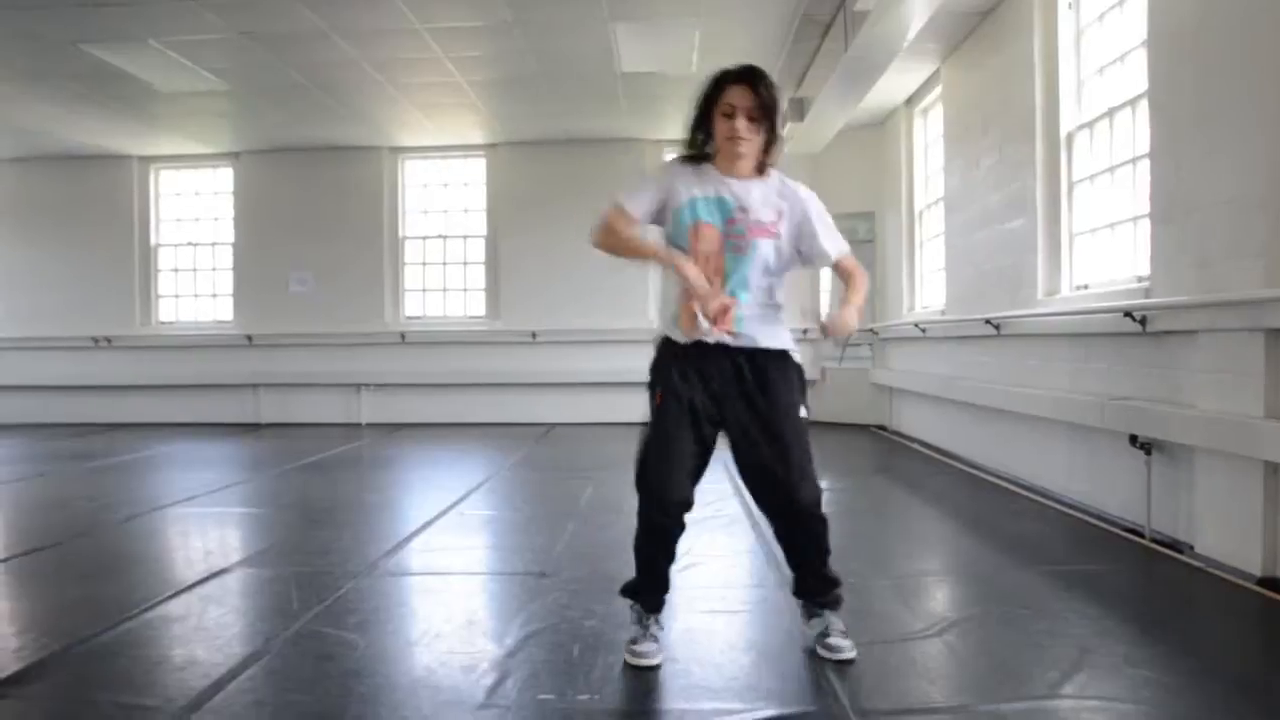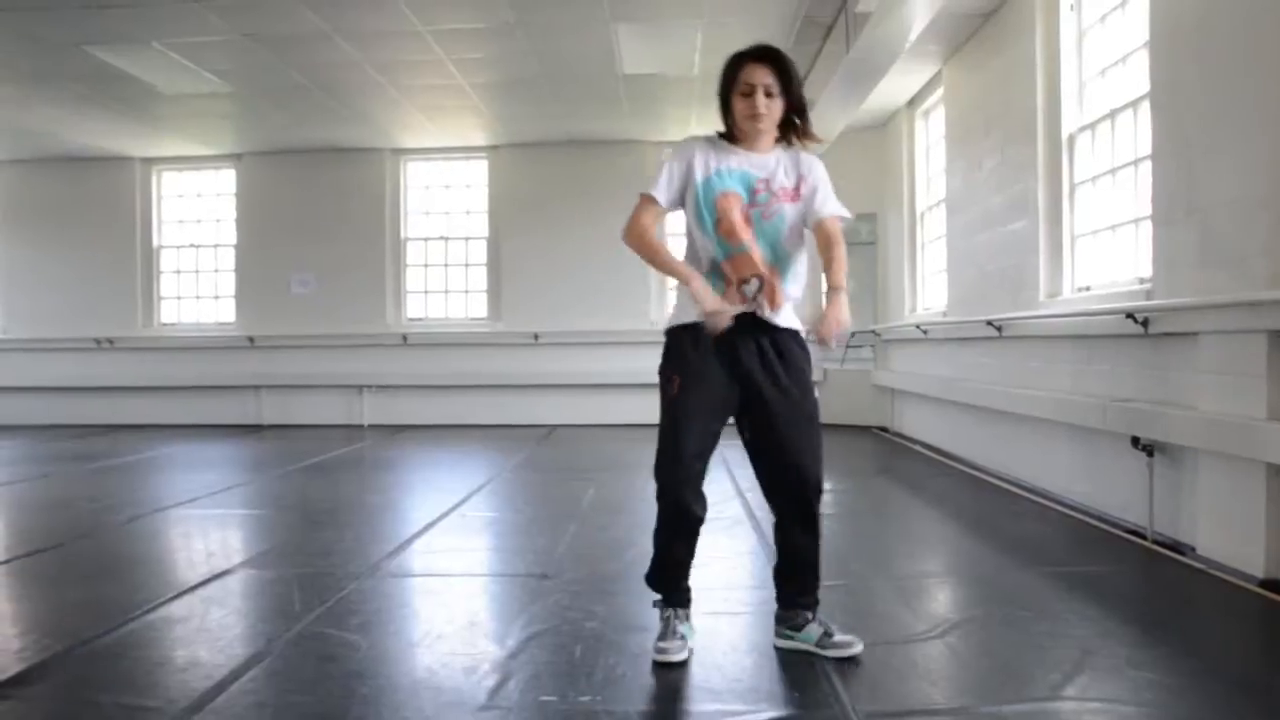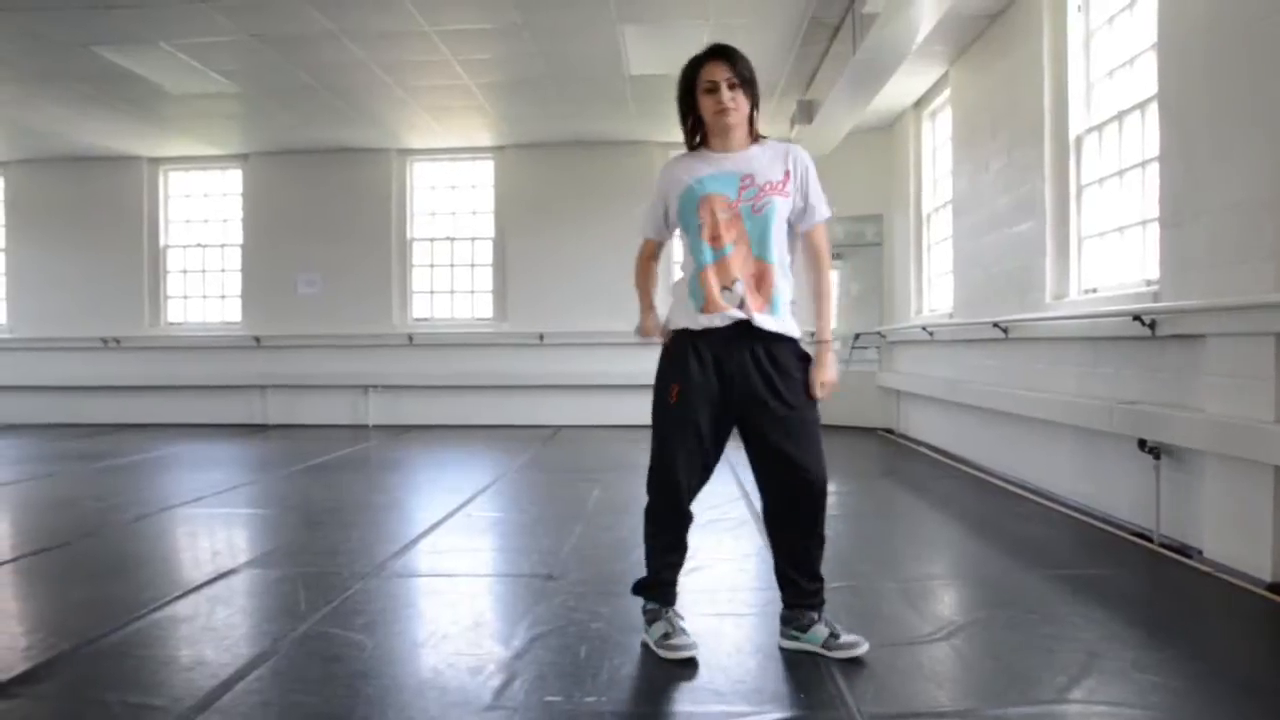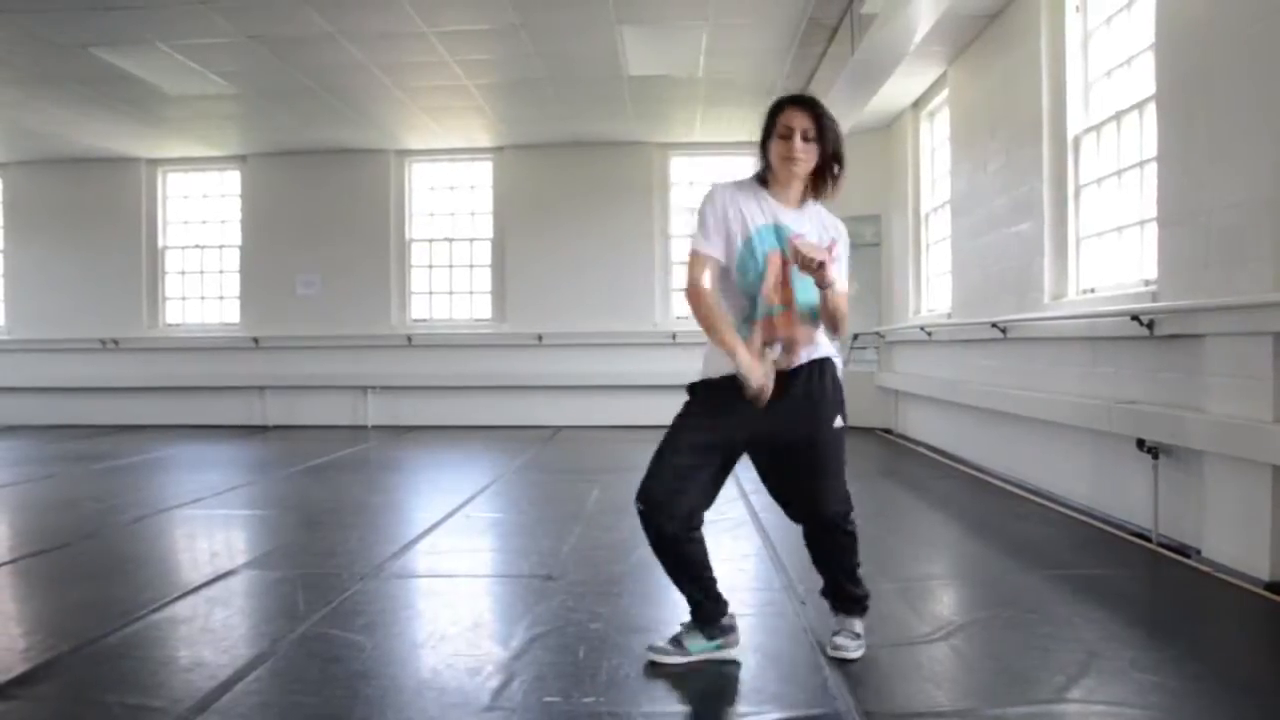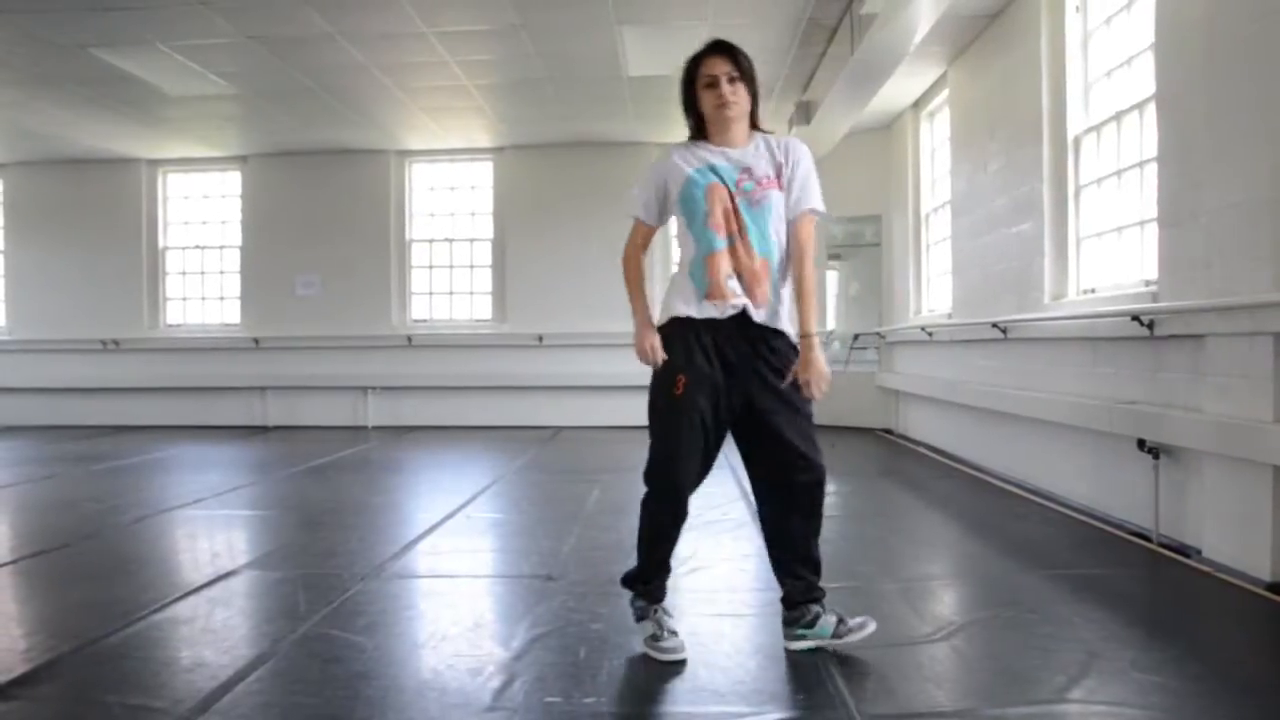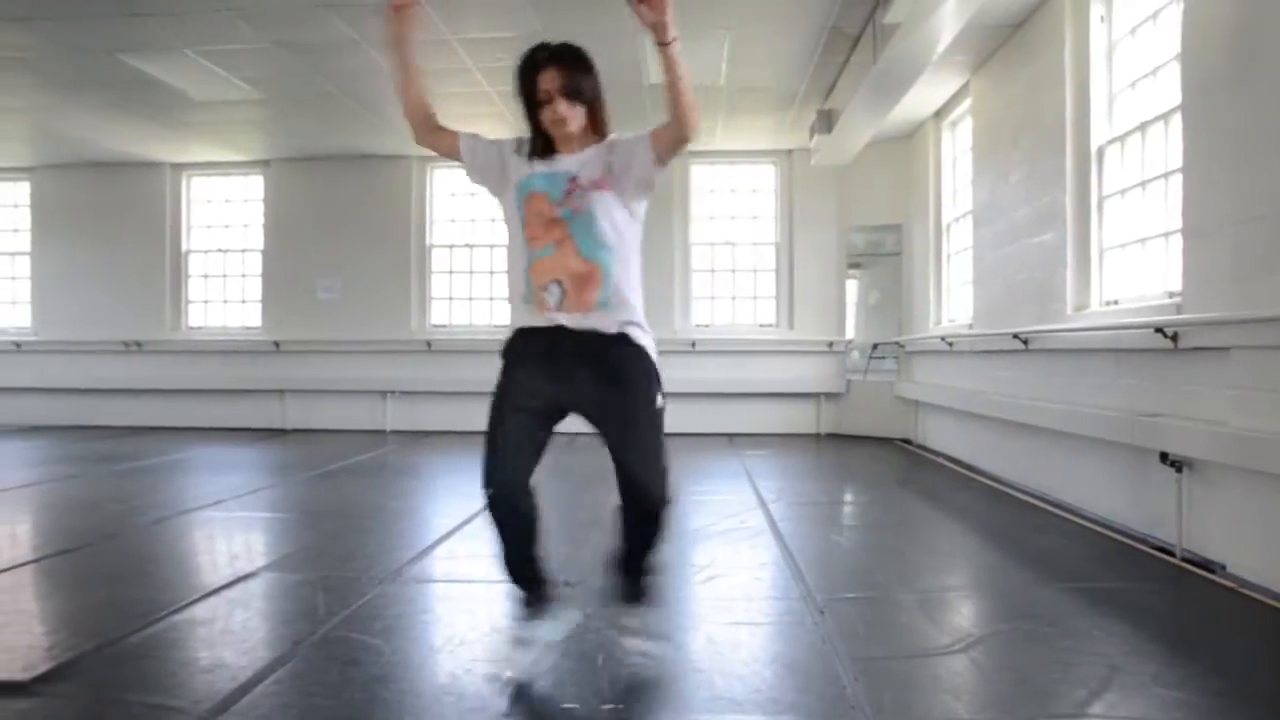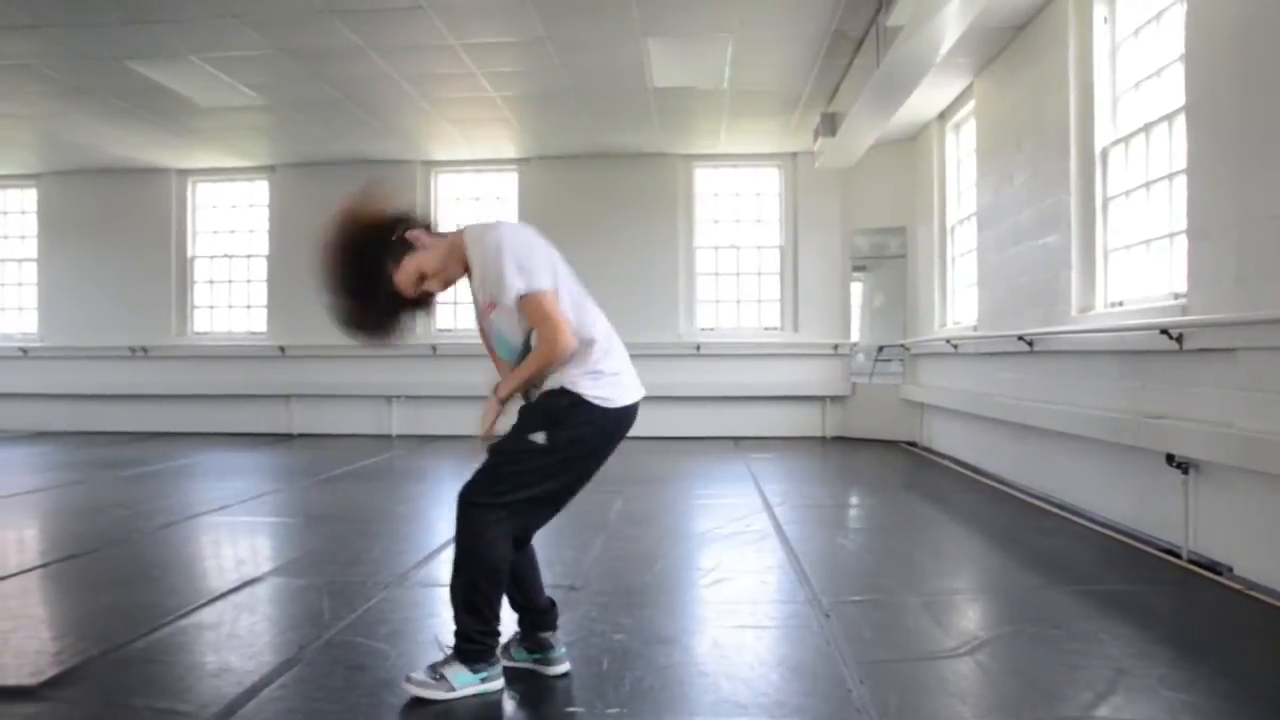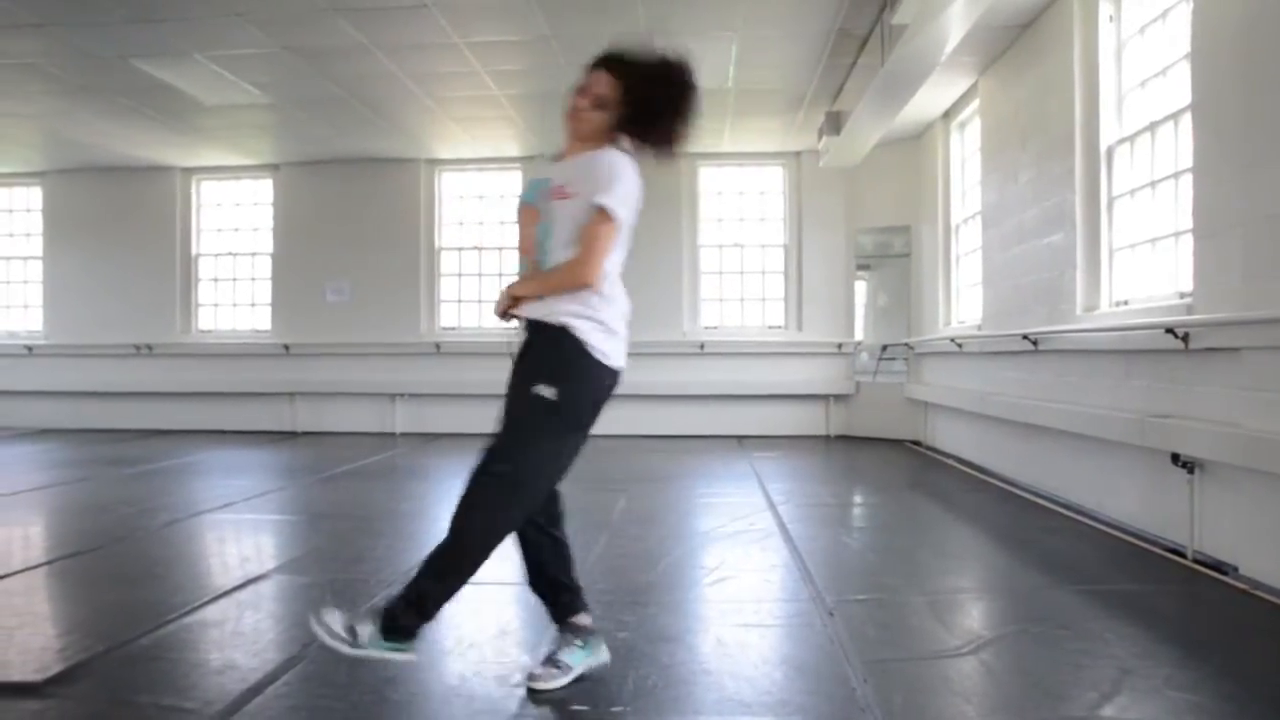
dt=0.4s
person 1, frame 1
left shoulder: (791, 198)
right shoulder: (677, 179)
left elbow: (853, 271)
right elbow: (606, 234)
left wrist: (849, 309)
right wrist: (673, 257)
left hip: (762, 361)
right hip: (685, 359)
left knee: (795, 496)
right knee: (662, 491)
left ankle: (822, 609)
right ankle: (647, 614)
person 1, frame 2
left shoulder: (805, 168)
right shoulder: (695, 155)
left elbow: (833, 240)
right elbow: (636, 230)
left wrist: (837, 296)
right wrist: (698, 287)
left hip: (776, 340)
right hip: (701, 336)
left knee: (799, 478)
right knee: (679, 478)
left ankle: (797, 614)
right ankle: (673, 608)
person 1, frame 3
left shoulder: (791, 161)
right shoulder: (678, 174)
left elbow: (818, 256)
right elbow: (648, 255)
left wrist: (824, 347)
right wrist: (647, 311)
left hip: (773, 344)
right hip: (695, 344)
left knee: (801, 482)
right knee: (672, 483)
left ankle: (801, 614)
right ankle: (659, 608)
person 1, frame 4
left shoulder: (828, 228)
right shoulder: (728, 200)
left elbow: (838, 324)
right elbow: (697, 287)
left wrist: (830, 286)
right wrist: (743, 360)
left hip: (806, 381)
right hip: (726, 383)
left knee: (828, 510)
right knee: (660, 503)
left ankle: (849, 611)
right ankle: (712, 622)
person 1, frame 5
left shoulder: (789, 154)
right shoulder: (676, 164)
left elbow: (802, 249)
right elbow: (635, 248)
left wrist: (810, 340)
right wrist: (642, 324)
left hip: (767, 336)
right hip: (693, 334)
left knee: (799, 470)
right knee: (673, 476)
left ankle: (803, 610)
right ankle: (649, 603)
person 1, frame 6
left shoulder: (625, 159)
right shoulder: (512, 163)
left elbow: (684, 127)
right elbow: (425, 130)
left hip: (615, 345)
right hip: (537, 346)
left knee: (645, 483)
right knee: (503, 476)
left ankle: (633, 591)
right ankle: (535, 598)
person 1, frame 7
left shoulder: (501, 246)
right shoulder: (471, 267)
left elbow: (560, 339)
left wrist: (503, 390)
left hip: (594, 399)
right hip: (567, 399)
left knee: (483, 505)
right knee: (500, 520)
left ankle: (477, 657)
right ankle: (540, 638)
person 1, frame 8
left shoulder: (615, 170)
right shoulder: (558, 169)
left elbow: (586, 271)
left wrist: (516, 291)
left hip: (576, 350)
right hip: (550, 344)
left knee: (502, 483)
right knee: (525, 493)
left ankle: (400, 624)
right ankle: (576, 628)
